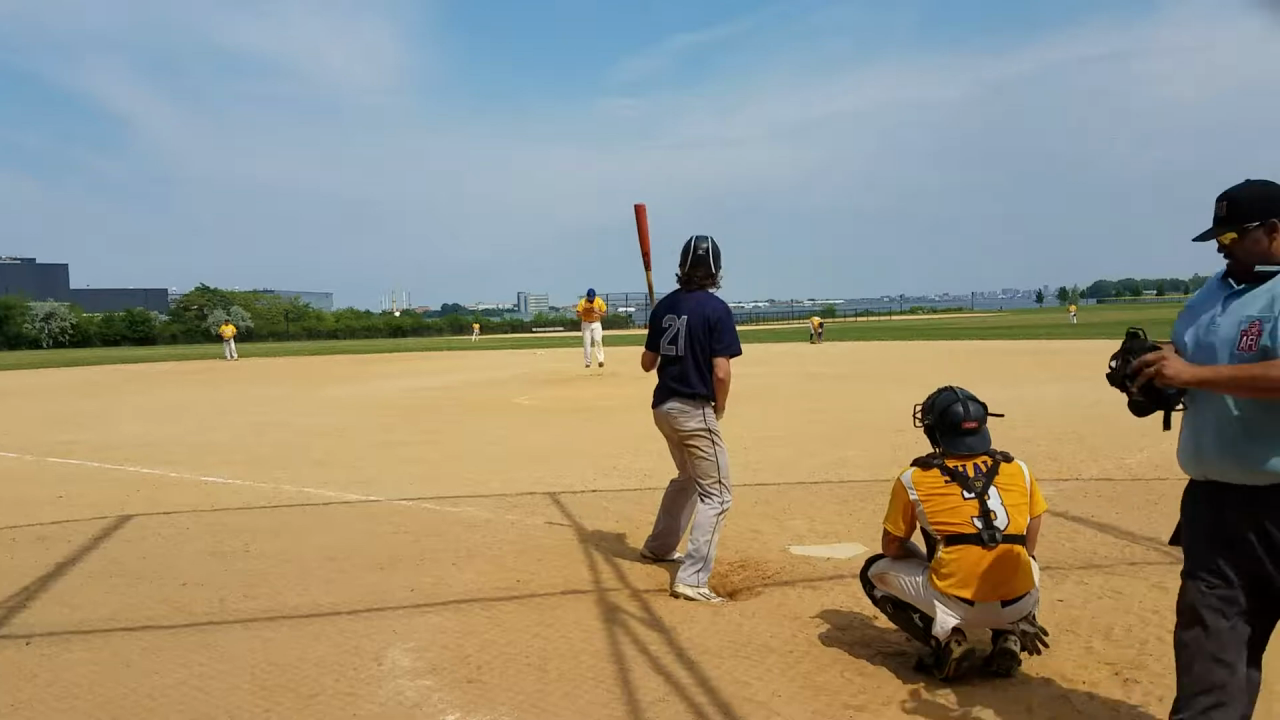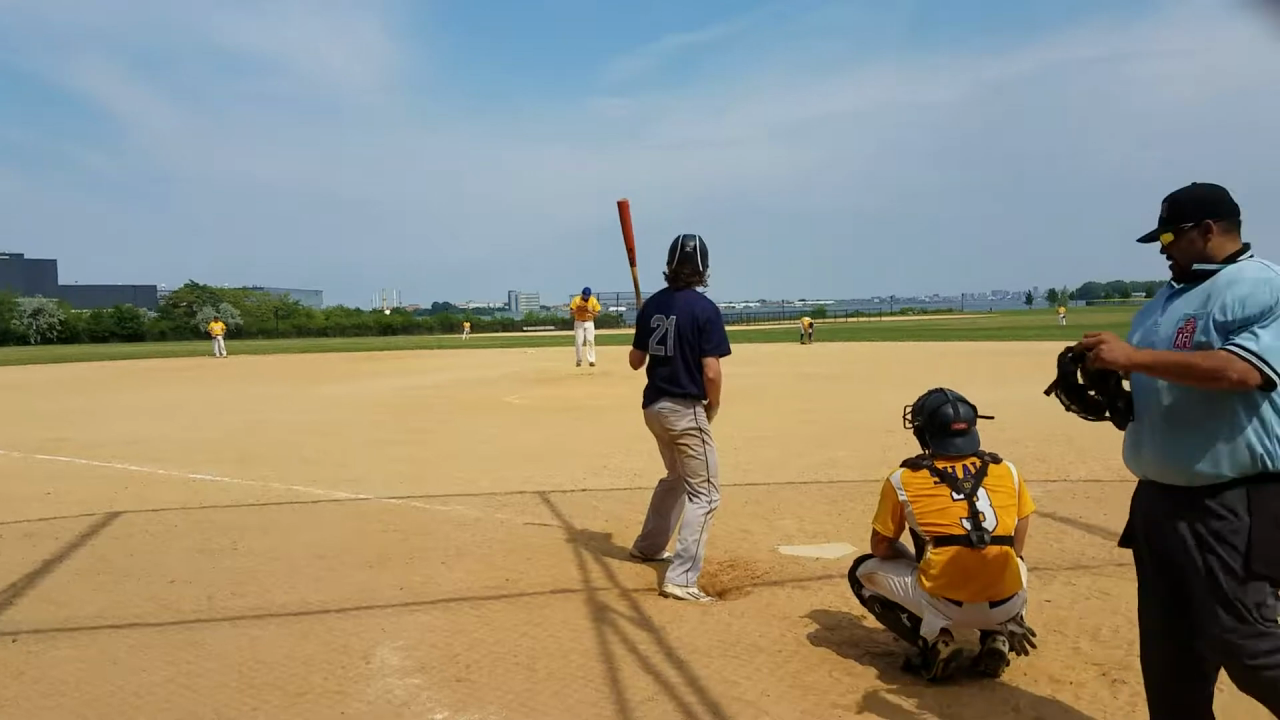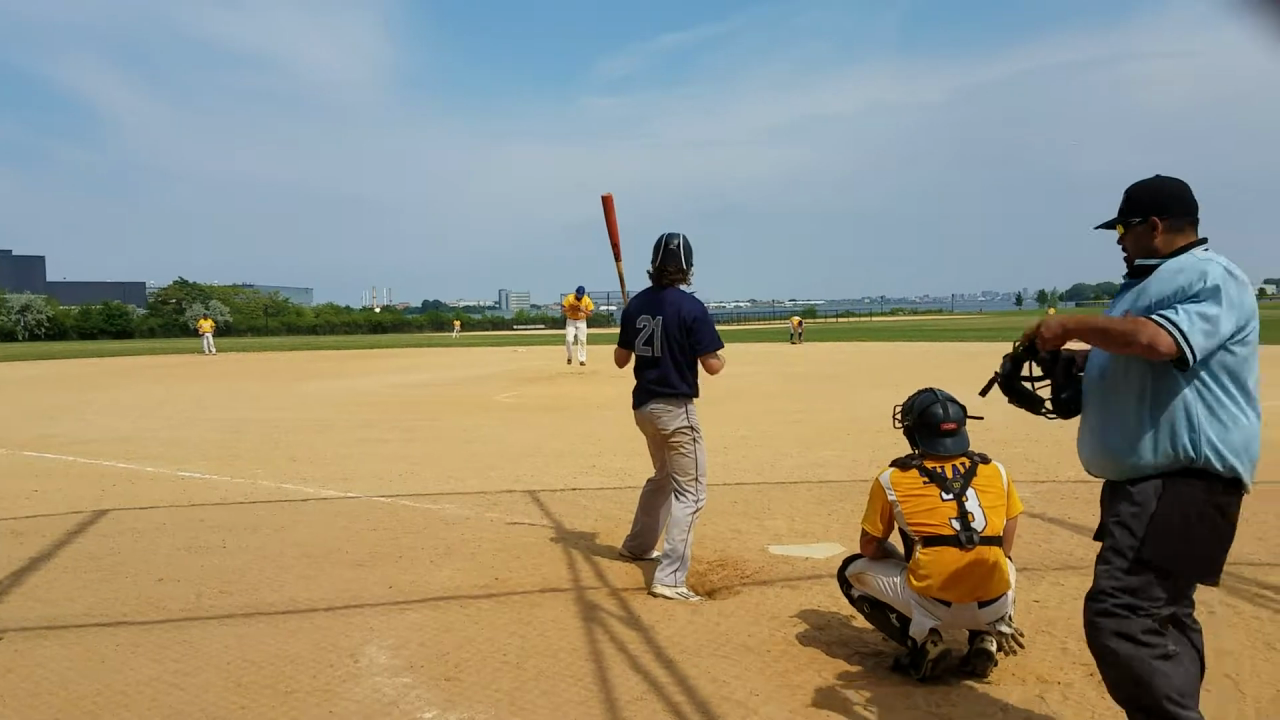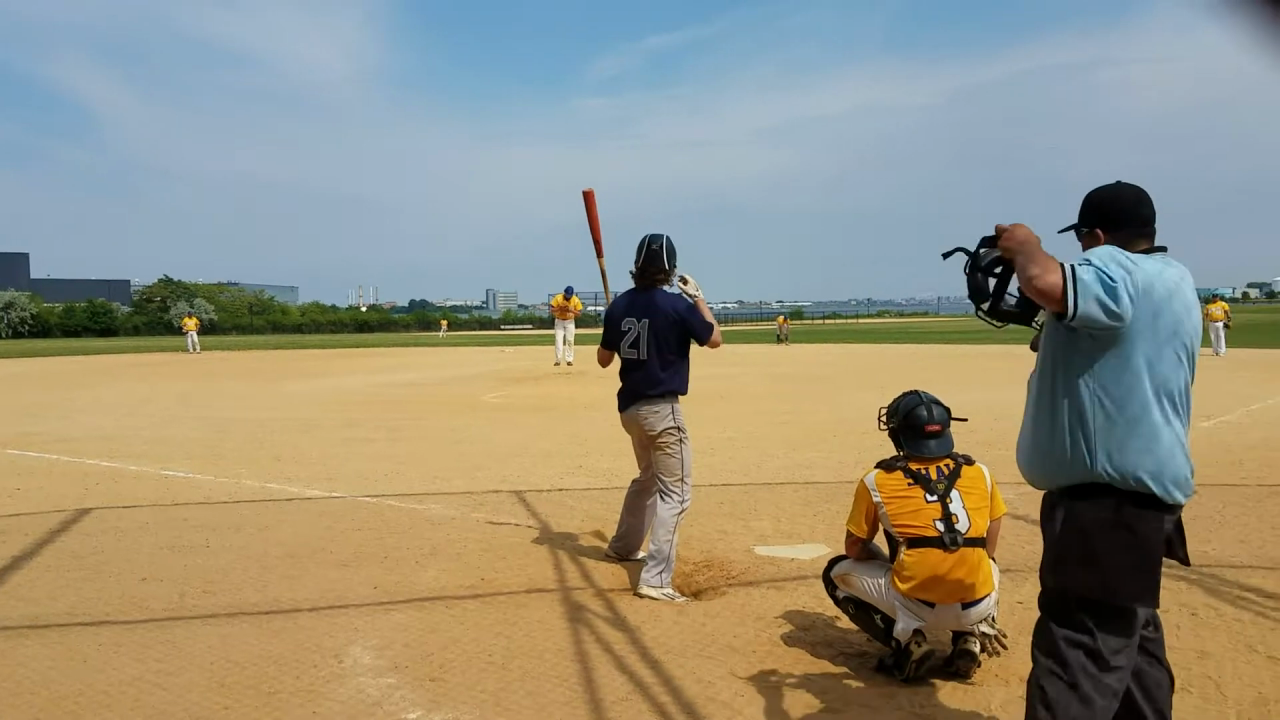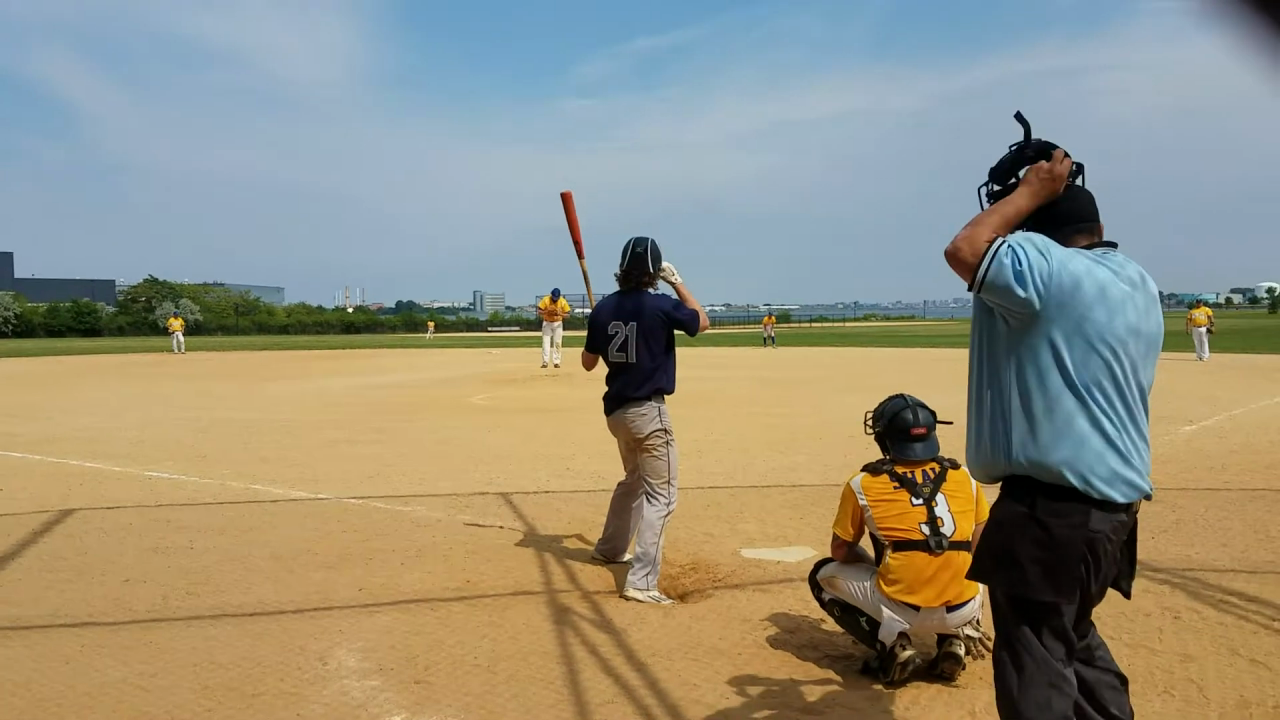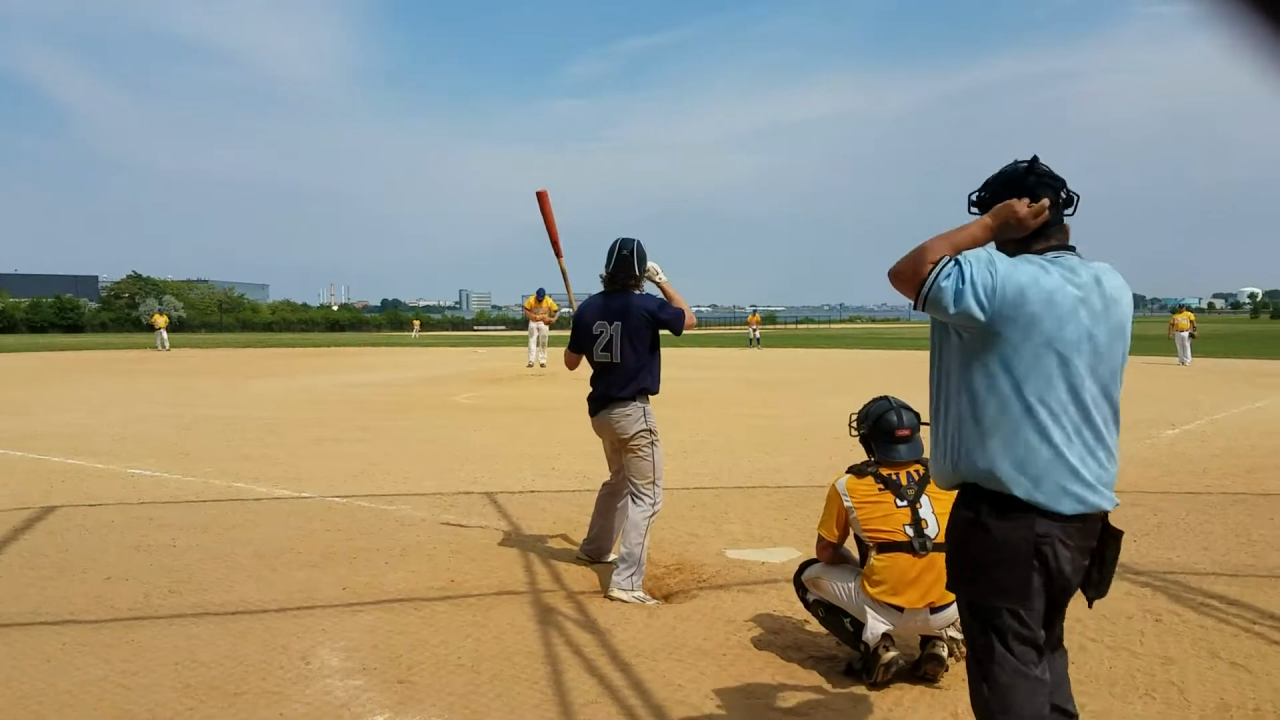
dt=0.2s
person 1, frame 1
right shoulder: (1213, 293)
right elbow: (1187, 366)
left wrist: (1196, 374)
right wrist: (1161, 371)
right hip: (1214, 495)
right knee: (1208, 619)
person 1, frame 2
right shoulder: (1168, 296)
left wrist: (1134, 356)
right wrist: (1112, 368)
right hip: (1162, 496)
left knee: (1236, 630)
right knee: (1168, 631)
person 1, frame 3
left shoulder: (1213, 280)
right shoulder: (1144, 282)
left elbow: (1156, 343)
left wrist: (1072, 324)
right wrist: (1073, 358)
left hip: (1184, 487)
right hip: (1137, 485)
left knee: (1117, 614)
right knee: (1158, 618)
person 1, frame 4
left shoulder: (1114, 271)
right shoulder: (1166, 281)
left elbow: (1045, 282)
left wrist: (1021, 245)
left hip: (1107, 502)
right hip: (1130, 498)
left knee: (1075, 648)
right knee: (1126, 637)
person 1, frame 5
left shoulder: (1044, 267)
right shoulder: (1140, 282)
left elbow: (964, 252)
left wrist: (1029, 192)
left hip: (1047, 502)
right hip: (1107, 500)
left knee: (1034, 660)
right knee: (1071, 640)
person 1, frame 6
left shoulder: (997, 279)
right shoulder: (1113, 286)
left elbow: (907, 273)
left wrist: (989, 224)
left hip: (1005, 515)
right hip: (1083, 511)
left knee: (1009, 666)
right knee: (1040, 648)
person 2, frame 1
left shoulder: (664, 306)
right shoulder: (716, 309)
left elbow: (647, 363)
right elbow: (721, 372)
right wrist: (718, 410)
left hip: (664, 407)
right hip: (694, 409)
left knee: (687, 477)
right knee: (716, 494)
left ankle: (659, 547)
right ankle: (692, 579)
person 2, frame 2
left shoulder: (651, 305)
right shoulder: (704, 309)
left elbow: (636, 361)
right elbow: (711, 372)
right wrist: (712, 409)
left hip: (654, 406)
right hip: (685, 409)
left knee: (676, 477)
right knee: (704, 493)
left ankle: (649, 546)
right ankle: (681, 579)
person 2, frame 3
left shoulder: (636, 305)
right shoulder: (690, 307)
left elbow: (620, 360)
right elbow: (712, 365)
right wrist: (718, 357)
left hip: (644, 406)
right hip: (676, 408)
left knee: (663, 476)
right knee: (689, 493)
left ankle: (638, 545)
right ankle: (669, 578)
person 2, frame 4
left shoulder: (619, 305)
right shoulder: (676, 305)
left elbow: (604, 359)
right elbow: (715, 339)
right wrist: (698, 297)
left hip: (630, 406)
right hip: (661, 408)
left knee: (648, 477)
right knee: (674, 493)
left ankle: (623, 545)
right ankle: (655, 579)
person 2, frame 5
left shoulder: (603, 308)
right shoulder: (661, 306)
left elbow: (588, 363)
right elbow: (702, 322)
right wrist: (676, 282)
left hip: (616, 410)
right hip: (647, 410)
left knee: (634, 479)
right knee: (660, 495)
left ankle: (609, 548)
right ankle: (641, 582)
person 2, frame 6
left shoulder: (588, 308)
right shoulder: (646, 306)
left elbow: (571, 362)
right elbow: (689, 320)
right wrist: (662, 281)
left hip: (601, 410)
right hip: (632, 411)
left knee: (619, 479)
right knee: (646, 495)
left ankle: (595, 548)
right ankle: (626, 582)
person 3, frame 1
left shoulder: (914, 479)
right shoulder: (1018, 470)
left elbow: (892, 548)
right elbow: (1028, 546)
left hip: (956, 606)
right hip: (1018, 604)
left knee: (876, 571)
left ankle: (946, 639)
right ankle: (1009, 635)
person 3, frame 2
left shoulder: (904, 480)
right shoulder: (1007, 471)
left elbow: (881, 549)
right elbow: (1015, 549)
left hip: (944, 606)
right hip: (1005, 605)
left knee: (864, 571)
left ankle: (933, 640)
right ankle: (997, 636)
person 3, frame 3
left shoulder: (892, 479)
right shoulder: (996, 471)
left elbow: (870, 548)
right elbow: (1004, 549)
left hip: (933, 605)
right hip: (993, 606)
left knee: (853, 571)
left ankle: (923, 640)
right ankle: (986, 637)
person 3, frame 4
left shoulder: (877, 481)
right shoulder: (980, 473)
left elbow: (854, 549)
right elbow: (988, 547)
left hip: (917, 606)
right hip: (976, 606)
left knee: (838, 571)
left ankle: (907, 641)
right ankle: (969, 636)
person 3, frame 5
left shoulder: (863, 484)
right shoulder: (964, 477)
left elbow: (841, 552)
right elbow: (973, 549)
left hip: (902, 610)
right hip: (963, 610)
left knee: (824, 574)
left ankle: (892, 644)
right ankle: (954, 640)
person 3, frame 6
left shoulder: (848, 486)
left elbow: (825, 553)
left hip: (886, 611)
right hip: (945, 611)
left knee: (808, 575)
left ankle: (876, 646)
right ankle: (938, 641)
